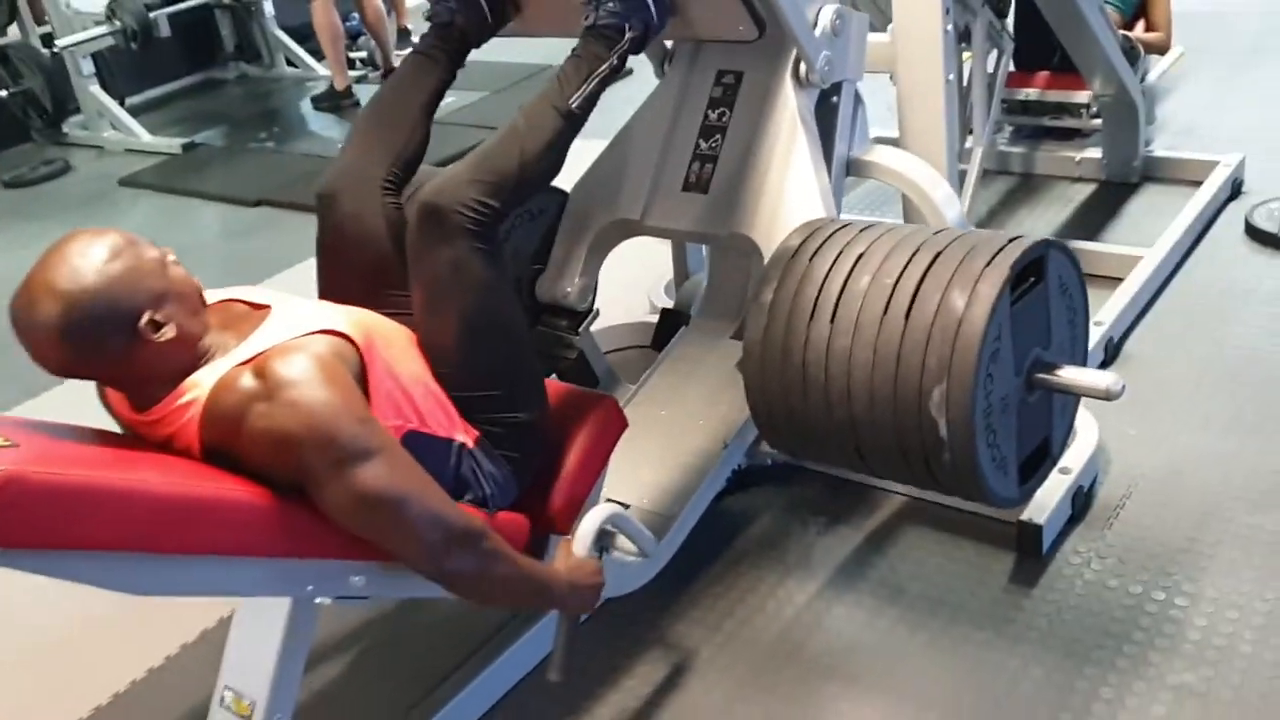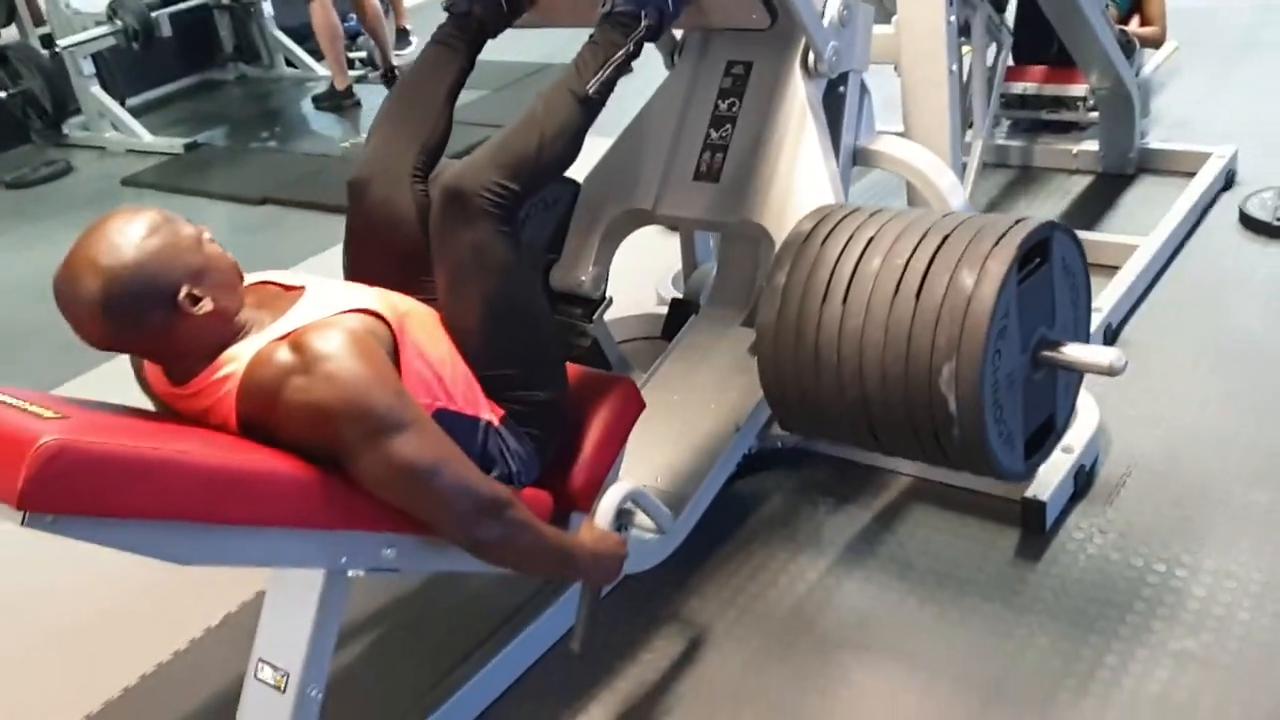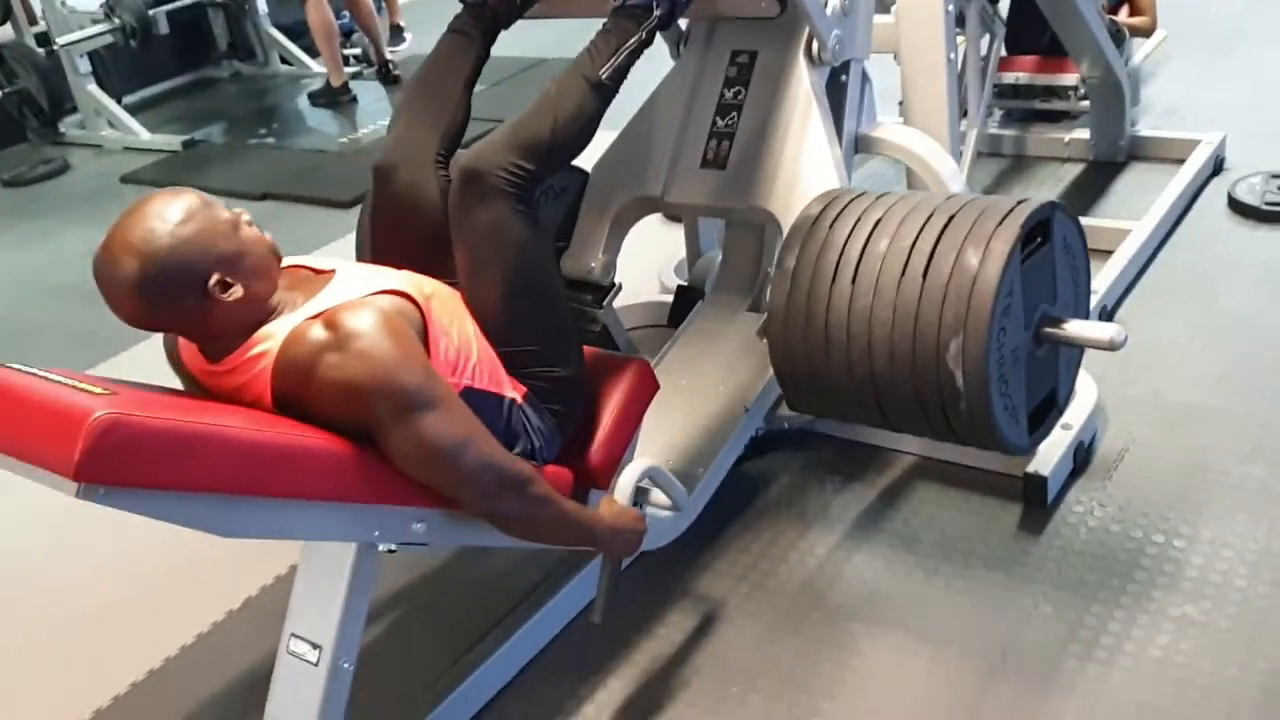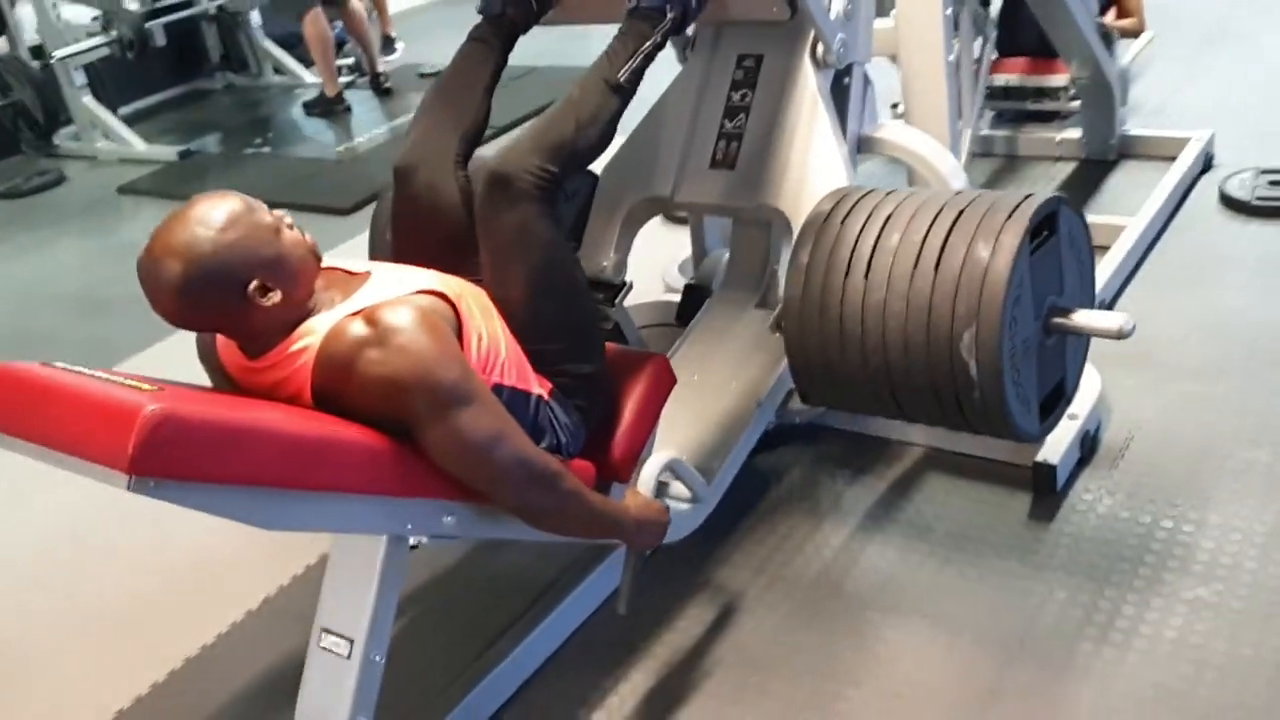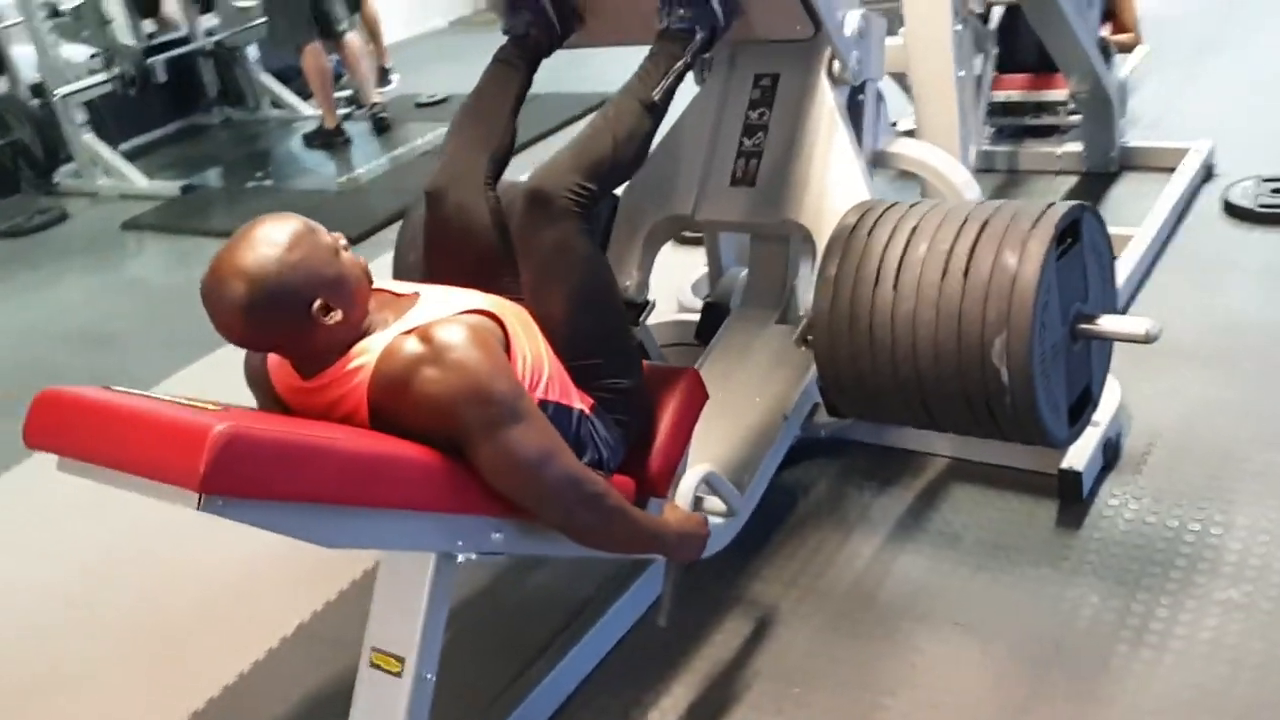
dt=0.2s
person 1, frame 1
left shoulder: (126, 380)
right shoulder: (283, 392)
right elbow: (447, 549)
right wrist: (557, 585)
right hip: (478, 448)
left knee: (353, 191)
right knee: (449, 207)
person 1, frame 2
left shoulder: (159, 359)
right shoulder: (317, 367)
right elbow: (474, 517)
right wrist: (581, 557)
left hip: (399, 406)
right hip: (503, 428)
left knee: (382, 181)
right knee: (471, 191)
person 1, frame 3
left shoulder: (189, 341)
right shoulder: (349, 345)
right elbow: (497, 493)
right wrist: (600, 529)
left hip: (417, 402)
right hip: (524, 407)
left knee: (404, 166)
right knee: (489, 174)
person 1, frame 4
left shoulder: (221, 343)
right shoulder: (387, 343)
right elbow: (528, 489)
right wrist: (625, 521)
left hip: (445, 403)
right hip: (550, 403)
left knee: (425, 167)
right knee: (514, 177)
person 1, frame 5
left shoulder: (268, 363)
right shoulder: (440, 359)
right elbow: (573, 508)
right wrist: (667, 535)
left hip: (474, 433)
right hip: (591, 419)
left knee: (454, 188)
right knee: (547, 197)
